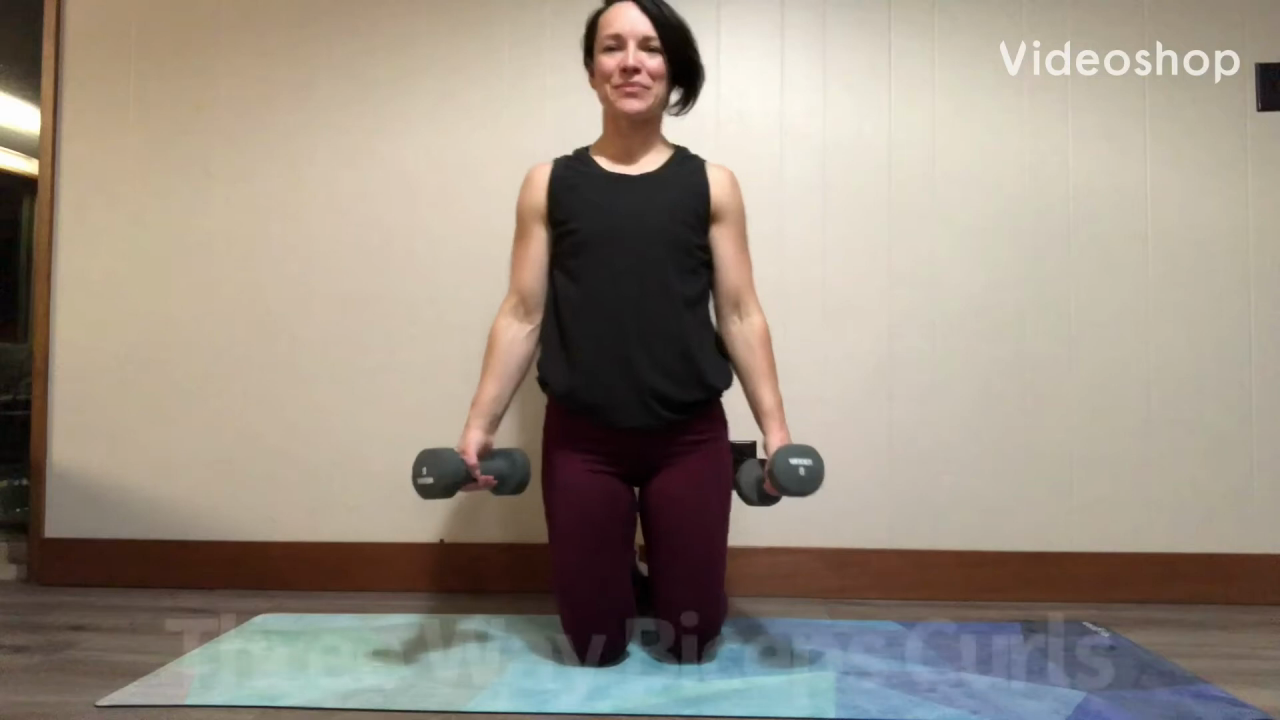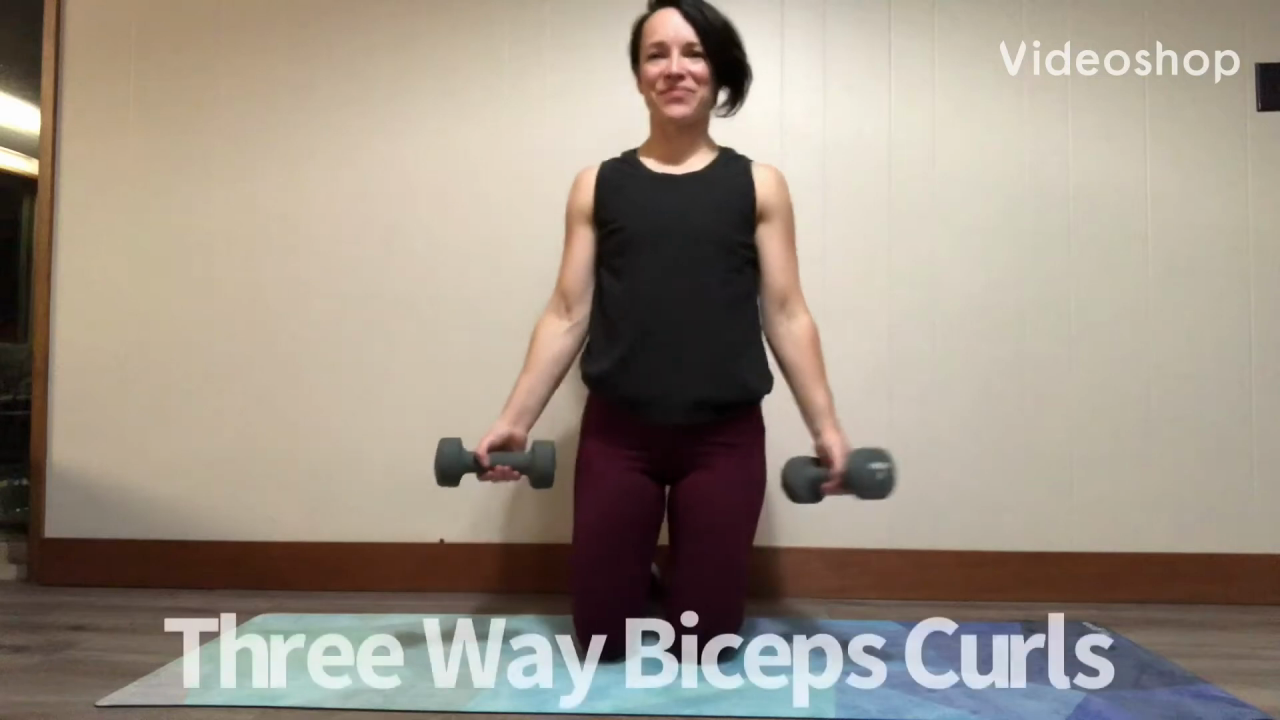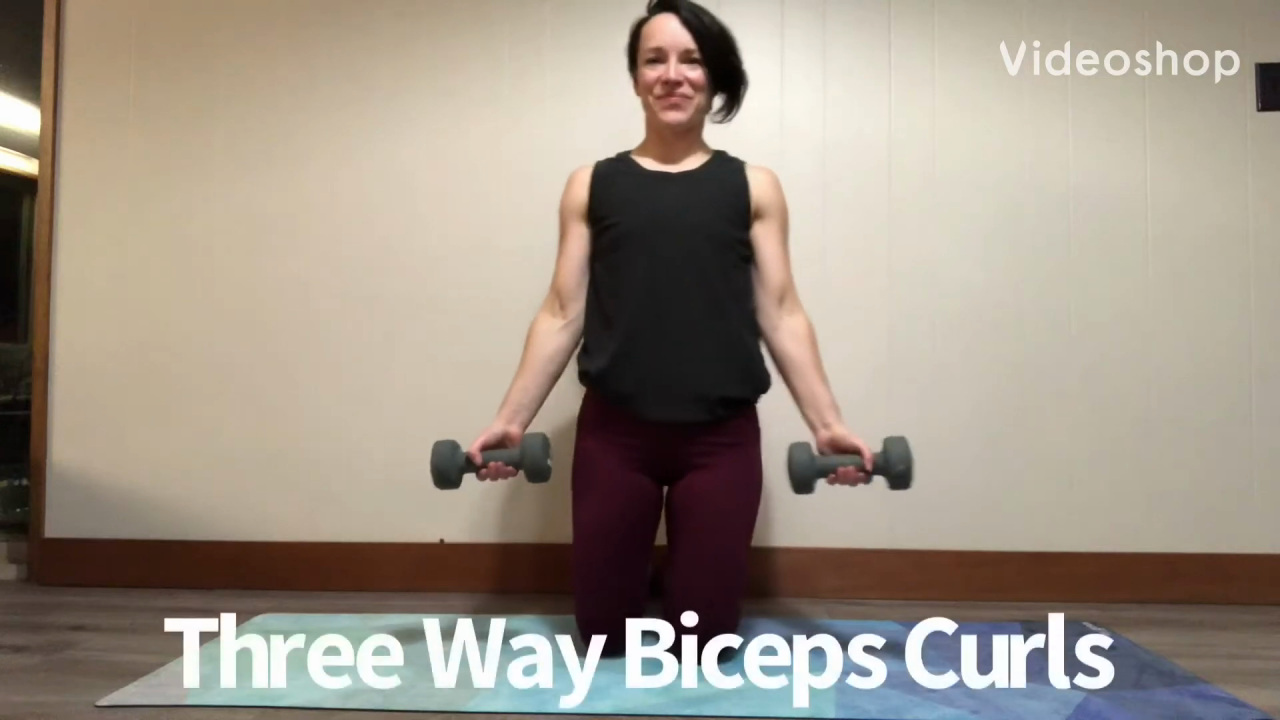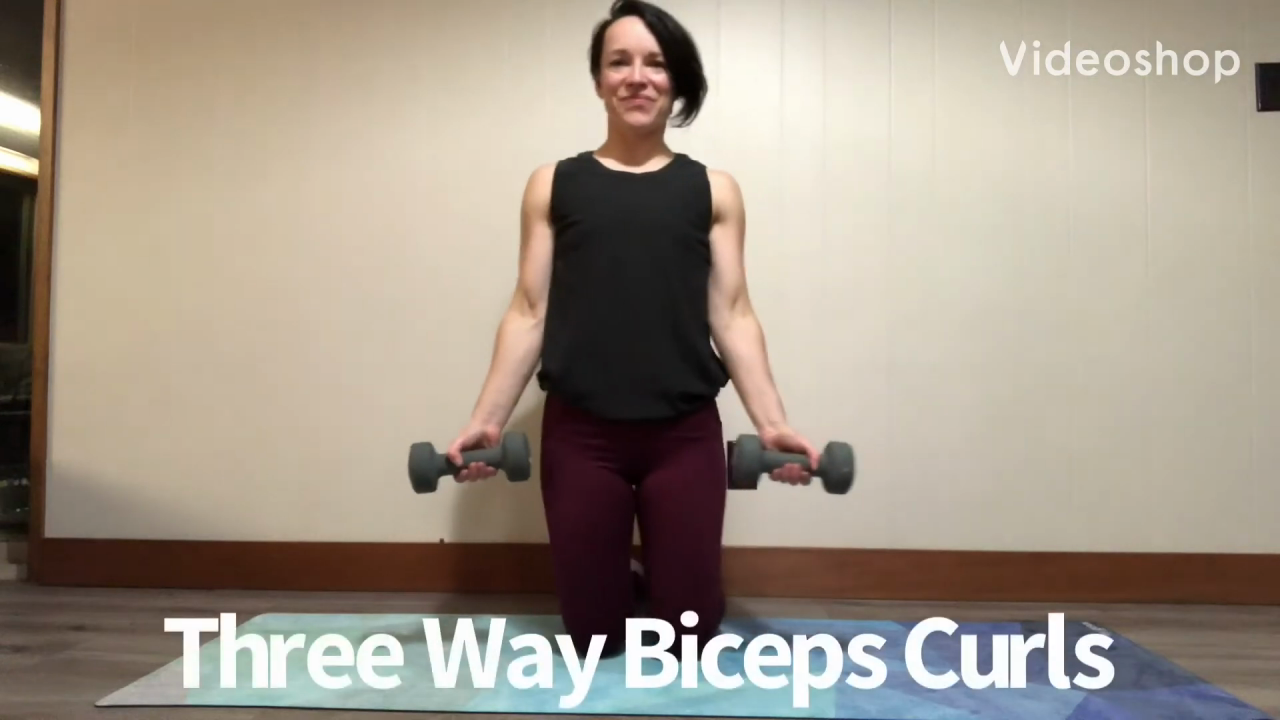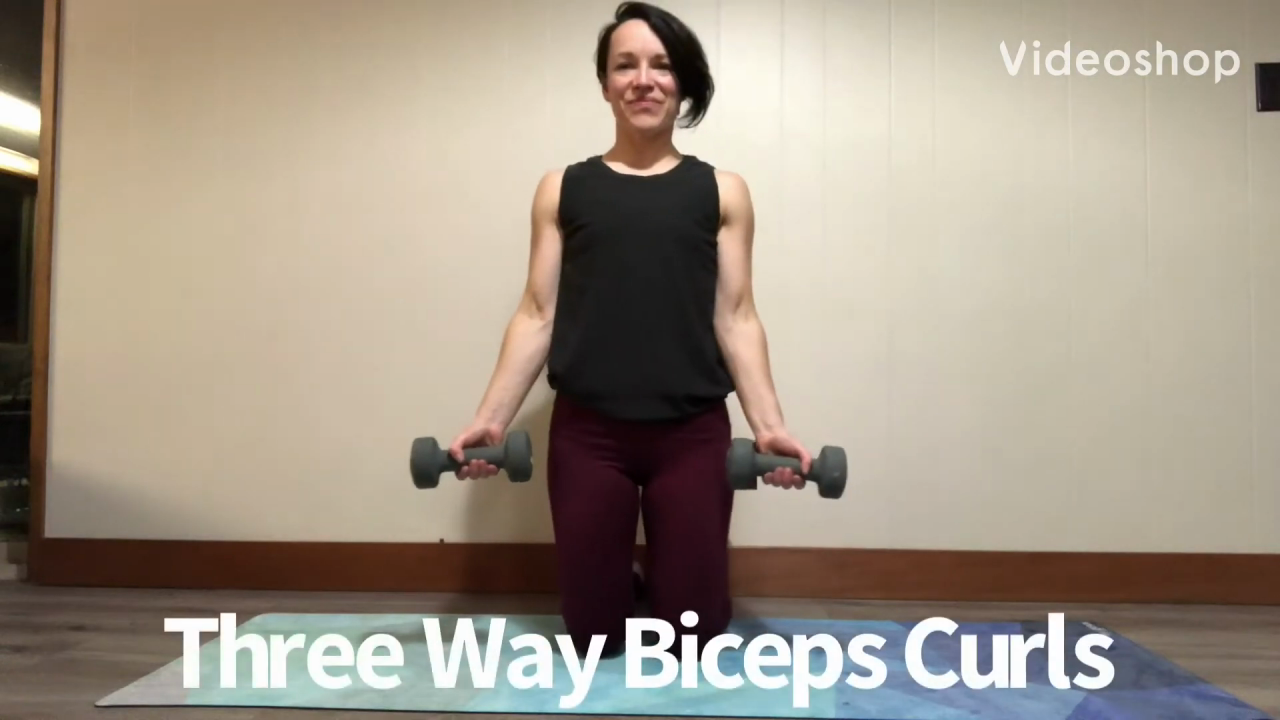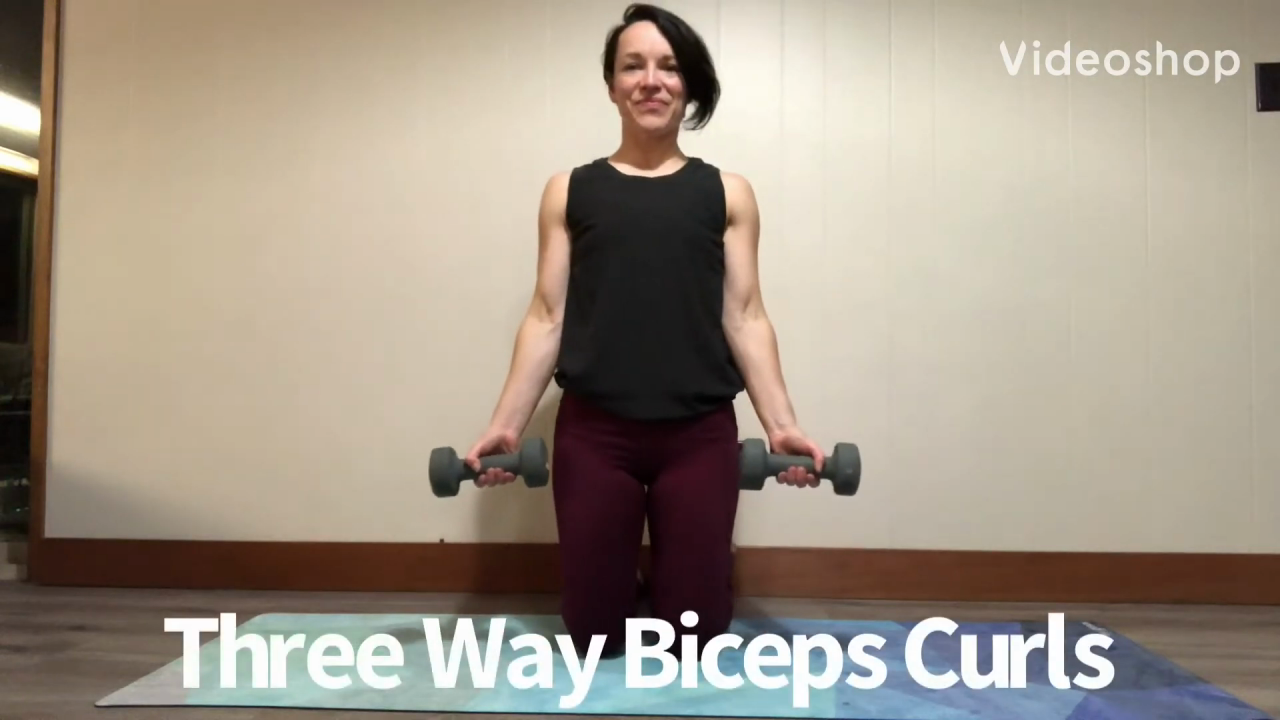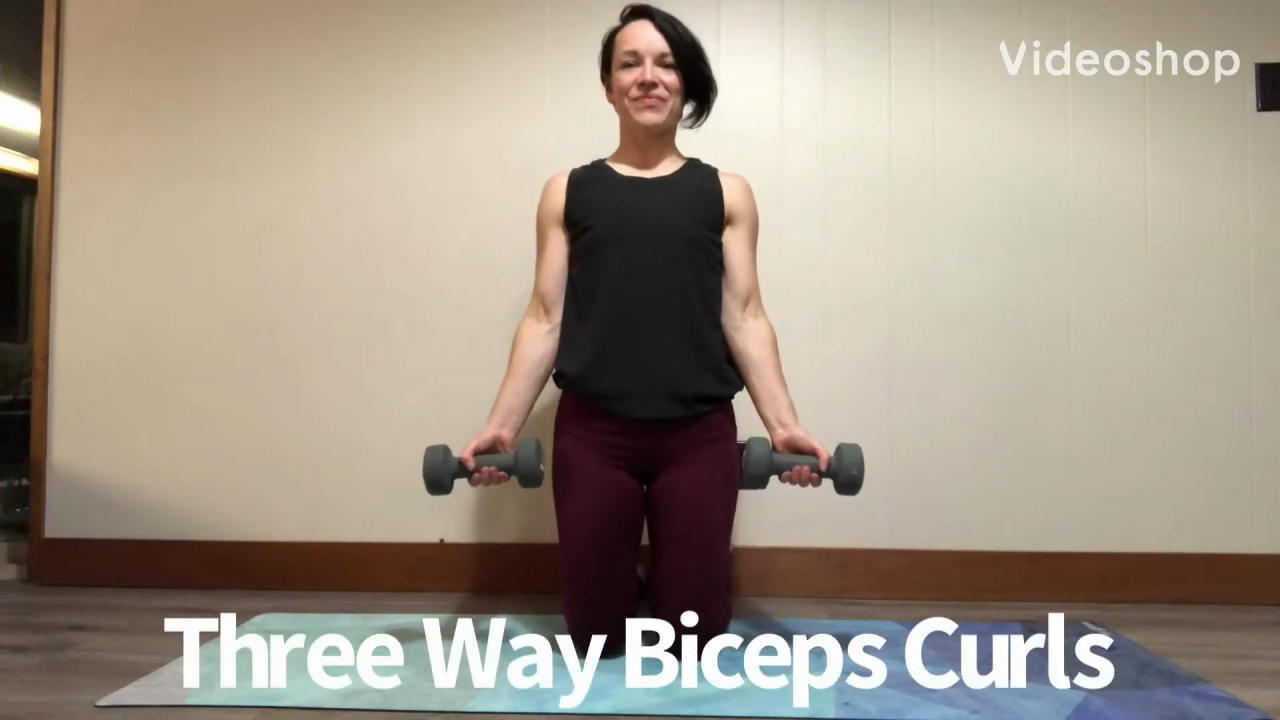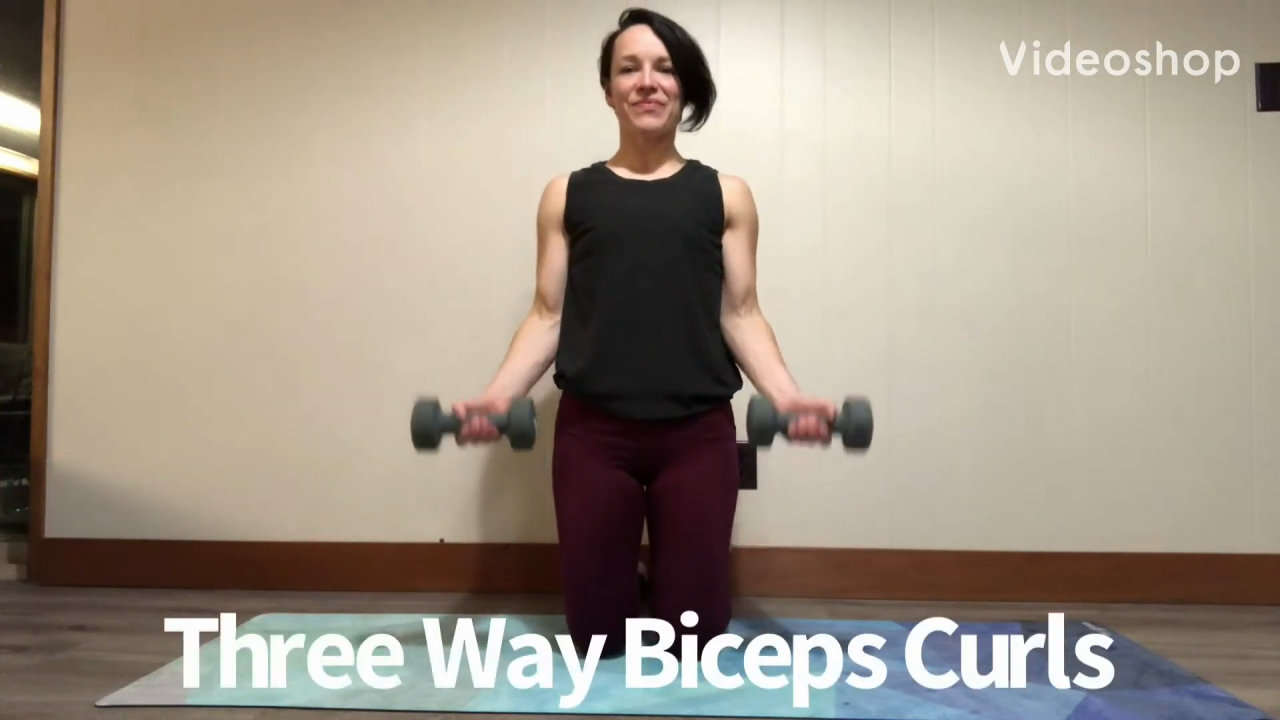
dt=0.3s
person 1, frame 1
left shoulder: (711, 184)
right shoulder: (548, 184)
left elbow: (739, 312)
right elbow: (523, 315)
left wrist: (774, 426)
right wrist: (479, 424)
left hip: (691, 437)
right hip: (580, 438)
left knee: (691, 636)
right knee: (595, 640)
left ankle: (654, 582)
right ankle: (621, 583)
person 1, frame 2
left shoulder: (759, 186)
right shoulder: (597, 186)
left elbow: (786, 315)
right elbow: (567, 315)
left wrist: (825, 429)
right wrist: (514, 421)
left hip: (725, 435)
right hip: (616, 432)
left knee: (705, 635)
right knee: (603, 633)
left ankle: (679, 579)
right ankle: (639, 581)
person 1, frame 3
left shoulder: (753, 187)
right shoulder: (591, 186)
left elbow: (781, 313)
right elbow: (562, 314)
left wrist: (826, 423)
right wrist: (510, 420)
left hip: (722, 435)
right hip: (612, 431)
left knee: (705, 634)
right knee: (603, 632)
left ankle: (675, 581)
right ankle: (640, 580)
person 1, frame 4
left shoulder: (713, 189)
right shoulder: (553, 185)
left elbow: (732, 314)
right elbow: (528, 313)
left wrist: (772, 423)
right wrist: (486, 421)
left hip: (685, 433)
right hip: (579, 432)
left knee: (689, 629)
right knee: (594, 632)
left ankle: (656, 579)
right ankle: (621, 581)
person 1, frame 5
left shoulder: (722, 191)
right shoulder: (562, 189)
left elbow: (736, 317)
right elbow: (537, 314)
left wrist: (768, 426)
right wrist: (490, 419)
left hip: (694, 435)
right hip: (586, 434)
left knee: (692, 631)
right knee: (595, 633)
left ankle: (661, 583)
right ankle: (625, 588)
person 1, frame 6
left shoulder: (727, 193)
right shoulder: (569, 192)
left elbow: (745, 317)
right elbow: (546, 318)
left wrist: (781, 425)
right wrist: (506, 426)
left hip: (700, 434)
right hip: (593, 433)
left knee: (695, 632)
right knee: (594, 633)
left ankle: (664, 590)
right ankle: (625, 590)
person 1, frame 7
left shoulder: (725, 192)
right shoulder: (567, 192)
left elbow: (743, 316)
right elbow: (545, 318)
left wrist: (783, 424)
right wrist: (502, 425)
left hip: (699, 435)
right hip: (592, 433)
left knee: (695, 632)
right knee: (595, 634)
left ankle: (660, 583)
right ankle: (629, 585)
person 1, frame 8
left shoulder: (725, 194)
right shoulder: (567, 194)
left elbow: (739, 315)
right elbow: (548, 316)
left wrist: (785, 394)
right wrist: (498, 395)
left hip: (698, 433)
right hip: (592, 432)
left knee: (695, 633)
right knee: (596, 633)
left ankle: (663, 585)
right ankle: (631, 584)
